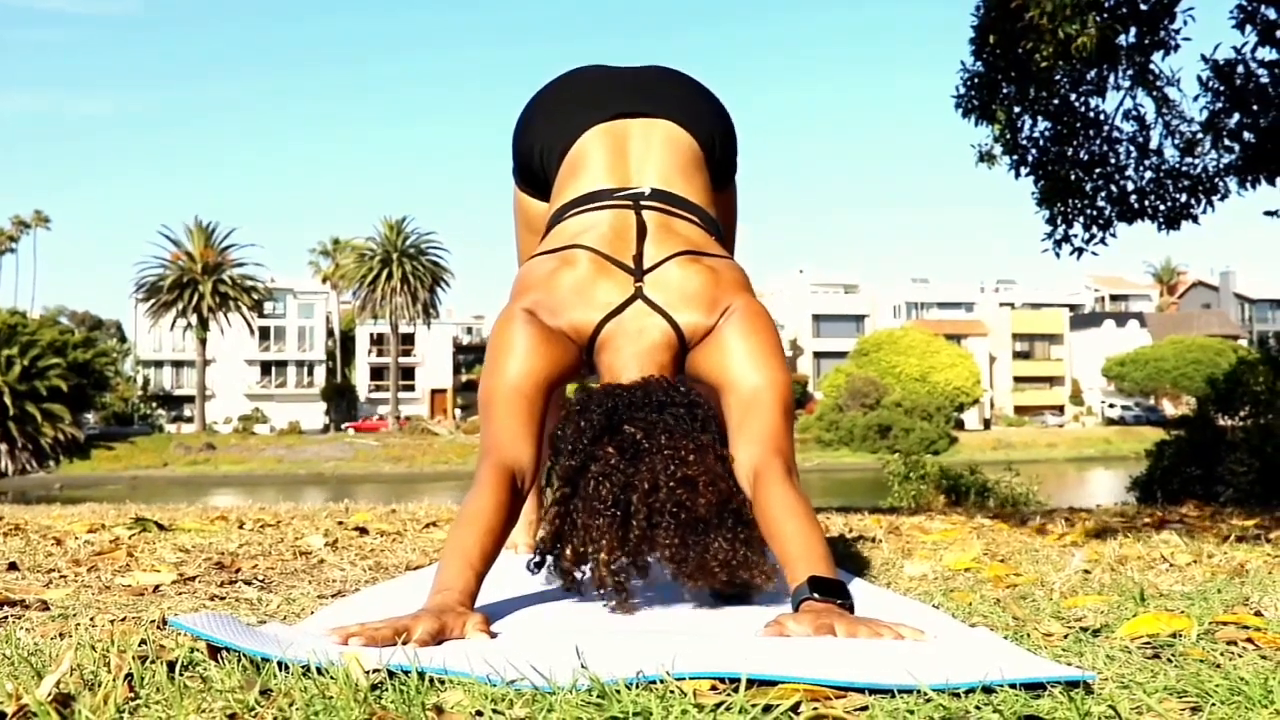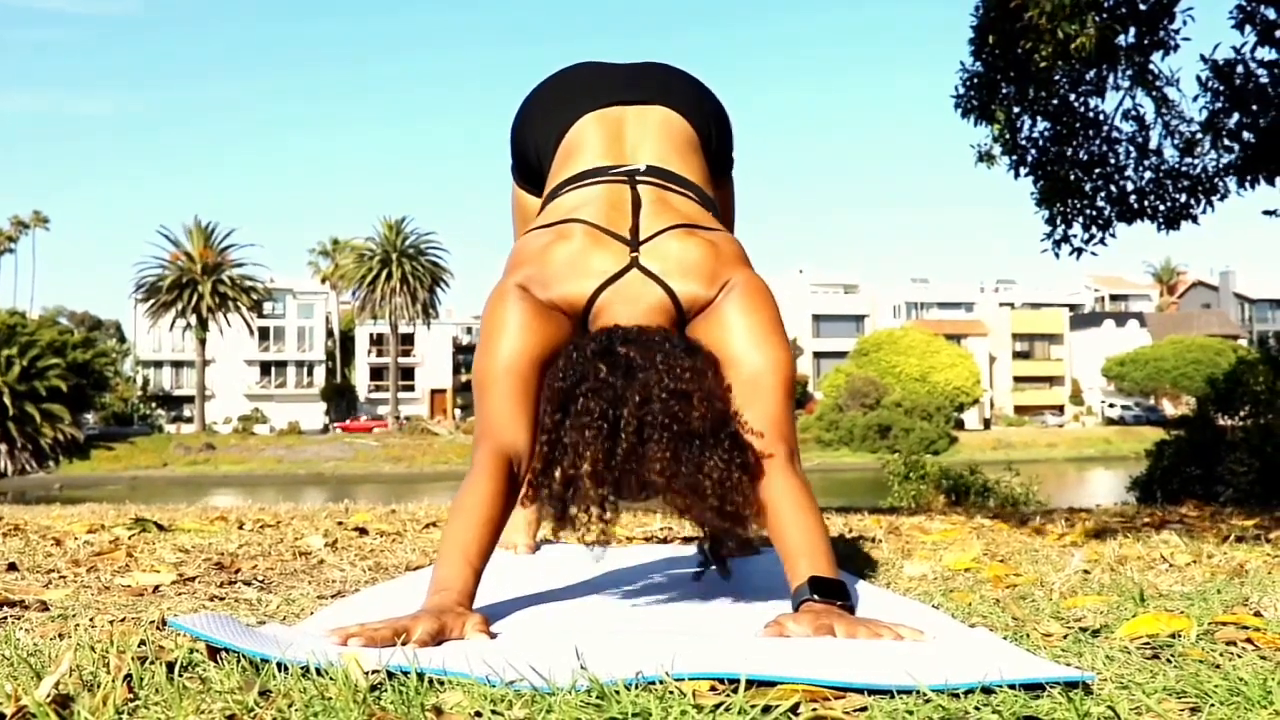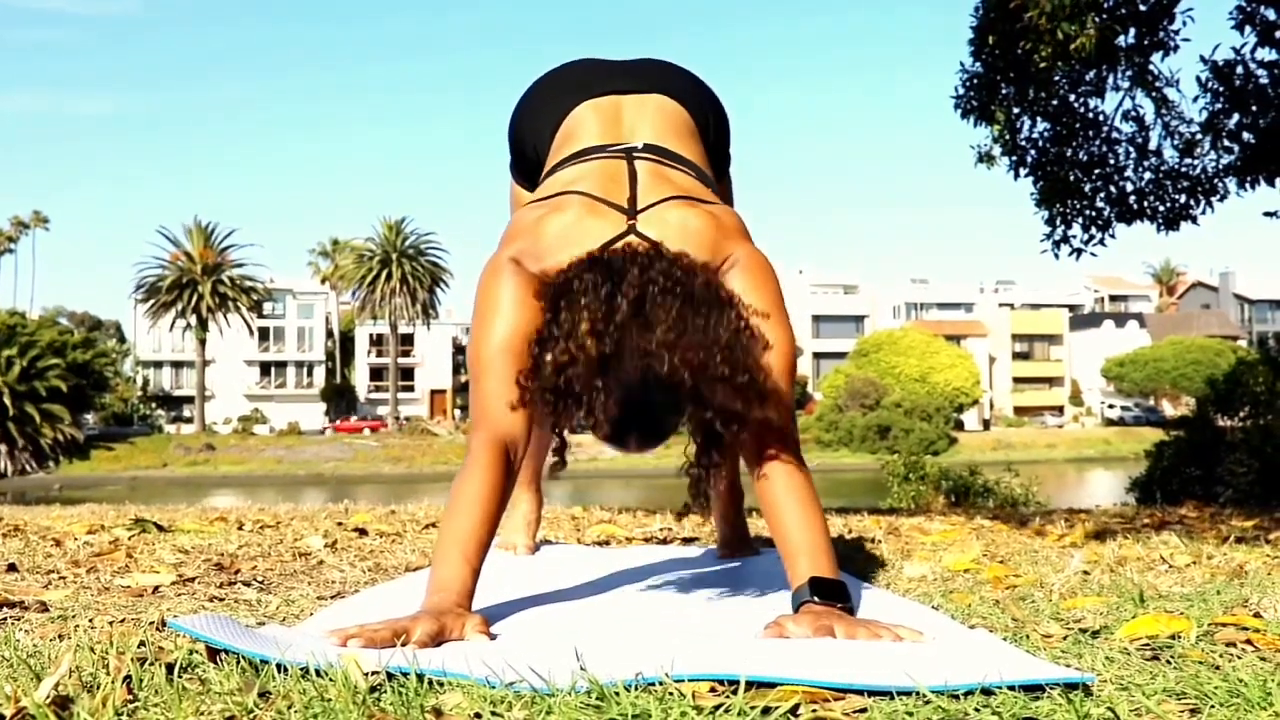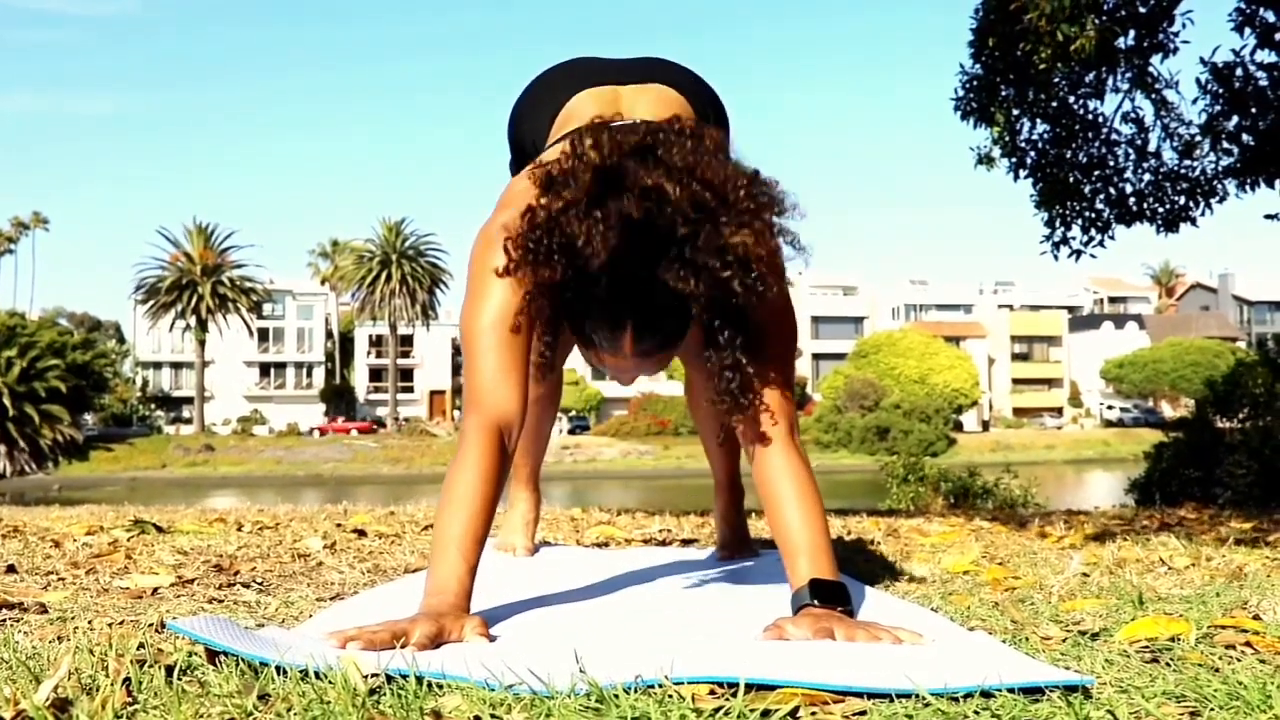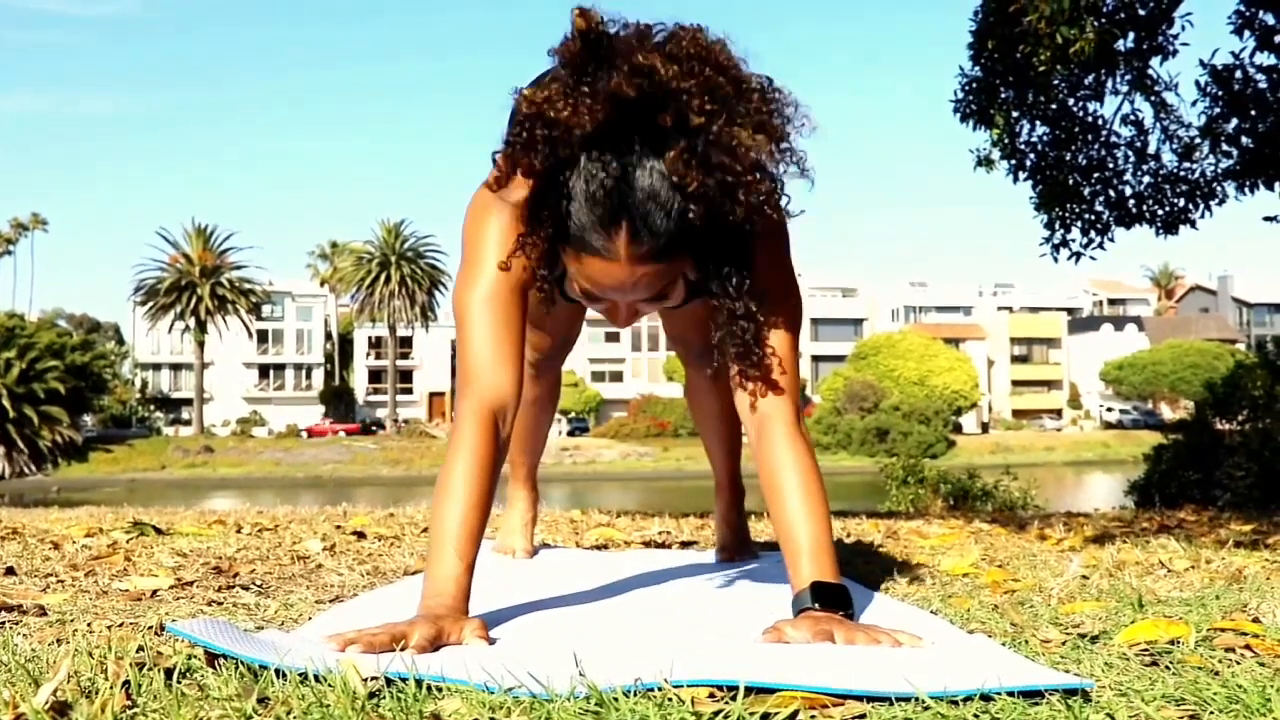
dt=0.2s
person 1, frame 1
left shoulder: (727, 323)
right shoulder: (539, 323)
left elbow: (771, 469)
right elbow: (499, 468)
left wrist: (822, 596)
right wrist: (447, 602)
left ankle: (713, 512)
right ankle: (532, 501)
person 1, frame 2
left shoulder: (729, 296)
right shoulder: (532, 297)
left elbow: (772, 454)
right elbow: (494, 456)
left wrist: (823, 598)
right wrist: (444, 603)
right knee: (533, 365)
left ankle: (727, 511)
right ankle: (530, 500)
person 1, frame 3
left shoulder: (731, 269)
right shoulder: (526, 268)
left elbow: (773, 441)
right elbow: (491, 441)
left wrist: (823, 597)
right wrist: (442, 604)
left knee: (722, 364)
right knee: (533, 361)
left ankle: (728, 505)
right ankle: (527, 497)
person 1, frame 4
left shoulder: (736, 241)
right shoulder: (518, 236)
left elbow: (770, 421)
right elbow: (487, 424)
left wrist: (821, 597)
right wrist: (443, 603)
left knee: (711, 355)
right knee: (539, 351)
left ankle: (729, 504)
right ankle: (523, 497)
person 1, frame 5
left shoulder: (744, 221)
right shoulder: (513, 209)
left elbow: (772, 408)
right elbow: (482, 408)
left wrist: (822, 599)
right wrist: (442, 605)
left knee: (710, 352)
right knee: (540, 348)
left ankle: (728, 501)
right ankle: (522, 495)
